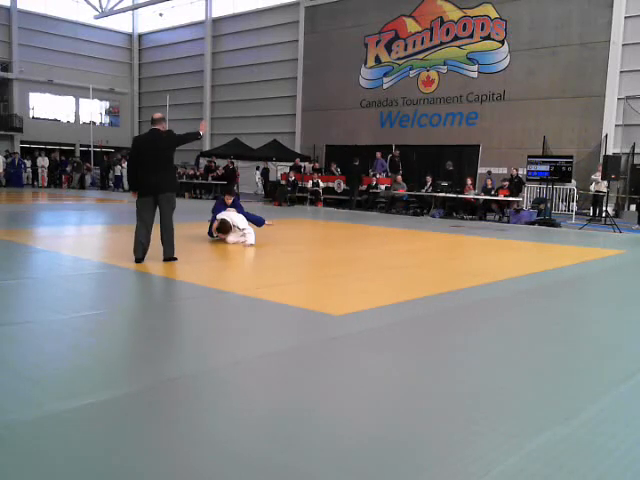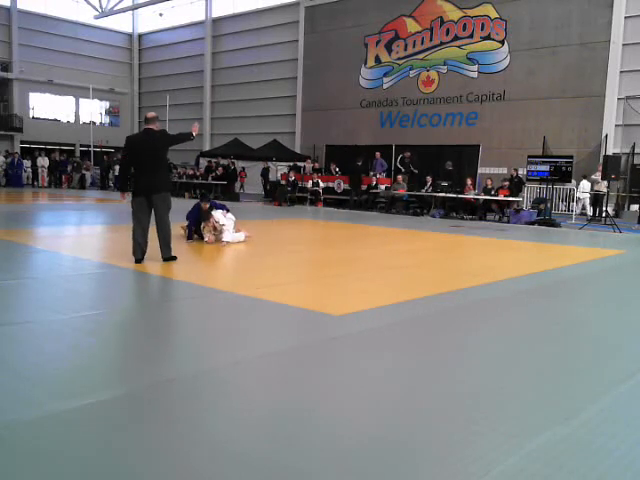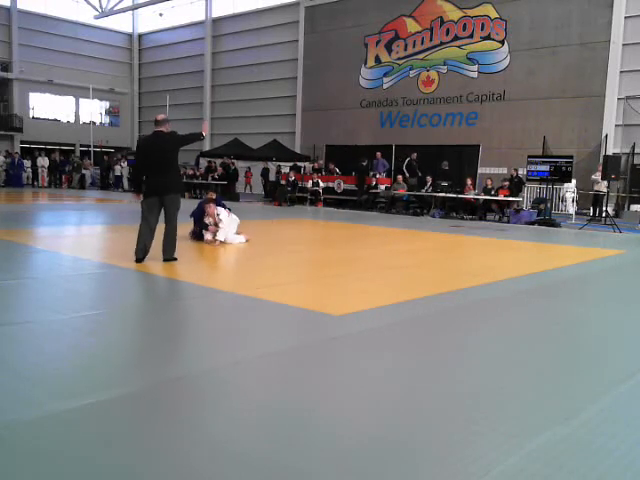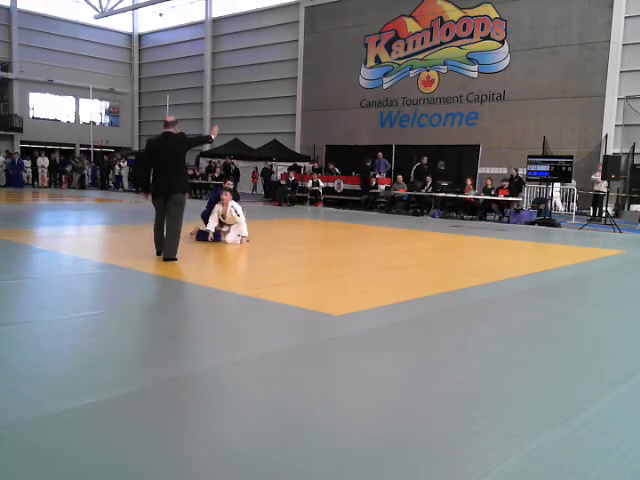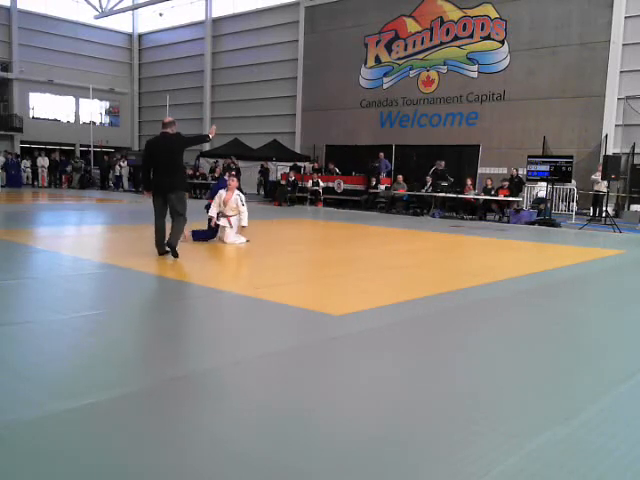
dt=0.5s
person 1, frame 1
left shoulder: (138, 140)
right shoulder: (168, 137)
left elbow: (132, 165)
right elbow: (185, 137)
left wrist: (134, 187)
right wrist: (200, 132)
left hip: (145, 187)
right hip: (165, 186)
left knee: (143, 221)
right knee: (167, 220)
left ankle: (139, 255)
right ankle: (168, 254)
person 1, frame 2
left shoulder: (131, 140)
right shoulder: (162, 137)
left elbow: (125, 165)
right elbow: (178, 138)
left wrist: (123, 187)
right wrist: (192, 133)
left hip: (140, 187)
right hip: (160, 186)
left knee: (140, 222)
right knee: (163, 220)
left ankle: (138, 255)
right ankle: (166, 254)
person 1, frame 3
left shoulder: (143, 142)
right shoulder: (173, 139)
left elbow: (138, 167)
right elbow: (189, 138)
left wrist: (138, 189)
right wrist: (203, 133)
left hip: (151, 188)
right hip: (171, 187)
left knee: (148, 221)
right knee: (171, 221)
left ankle: (140, 254)
right ankle: (168, 254)
person 1, frame 4
left shoulder: (152, 143)
right shoulder: (181, 140)
left elbow: (146, 168)
right elbow: (197, 140)
left wrist: (146, 188)
right wrist: (211, 136)
left hip: (158, 187)
right hip: (177, 187)
left knee: (160, 219)
right knee: (174, 220)
left ankle: (160, 249)
right ankle: (169, 253)
person 1, frame 5
left shoulder: (151, 143)
right shoulder: (178, 140)
left elbow: (146, 167)
right elbow: (195, 140)
left wrist: (147, 187)
right wrist: (209, 135)
left hip: (158, 186)
right hip: (176, 186)
left knee: (160, 217)
right knee: (179, 216)
left ankle: (161, 248)
right ankle: (172, 242)
